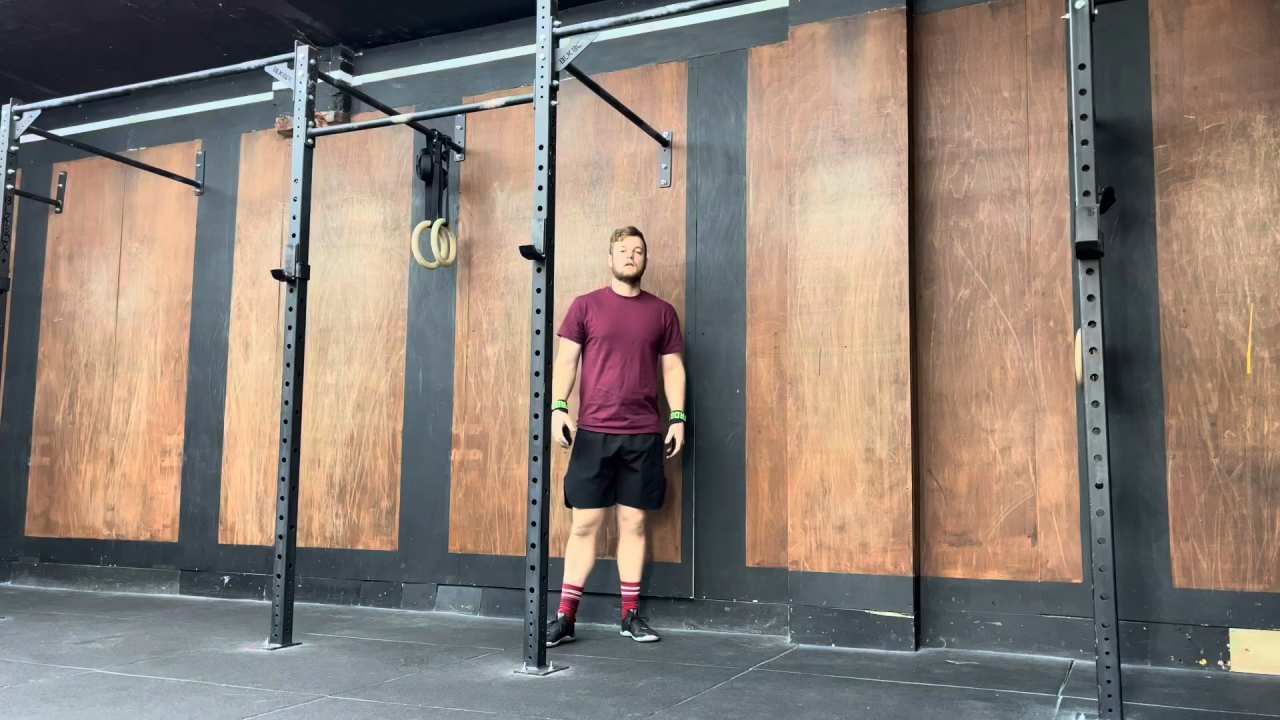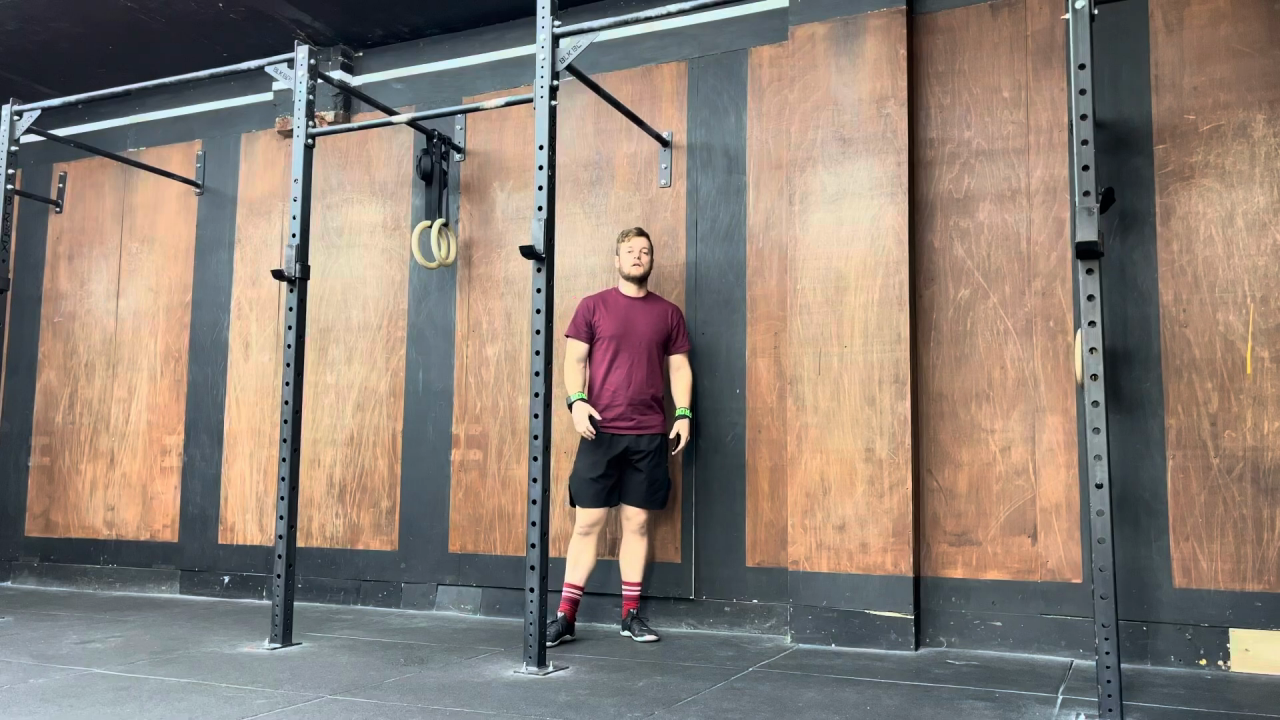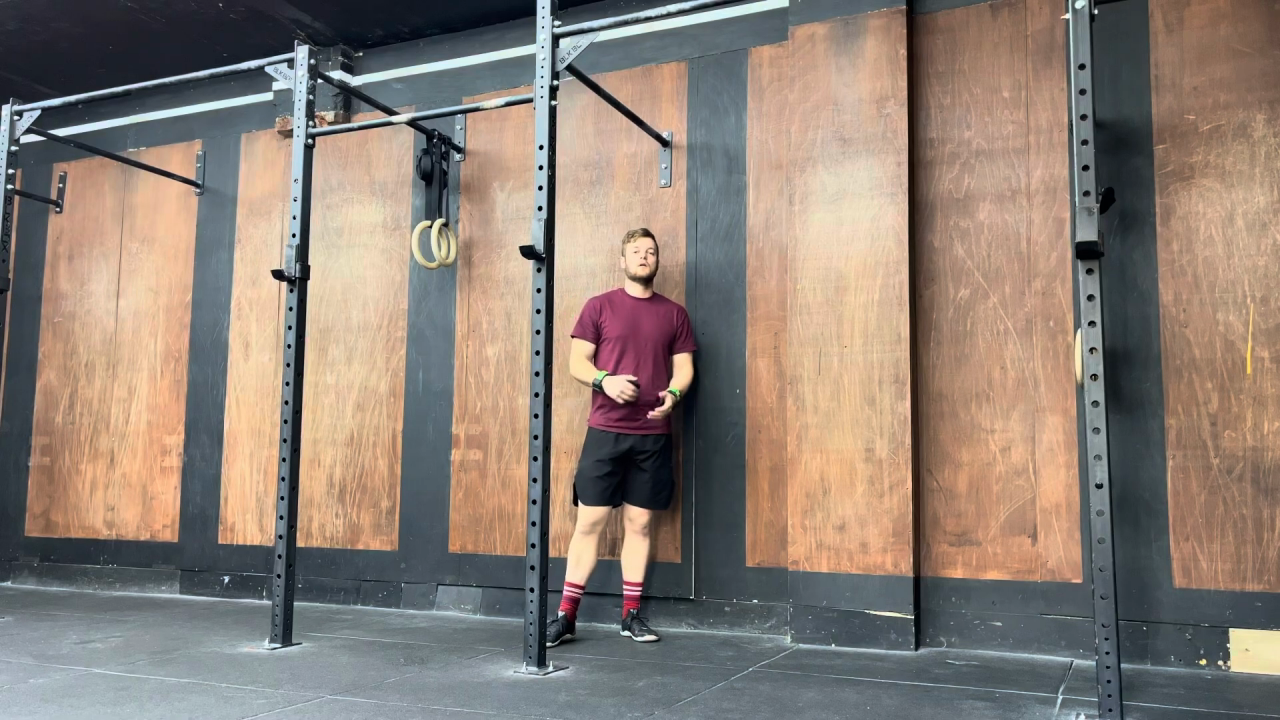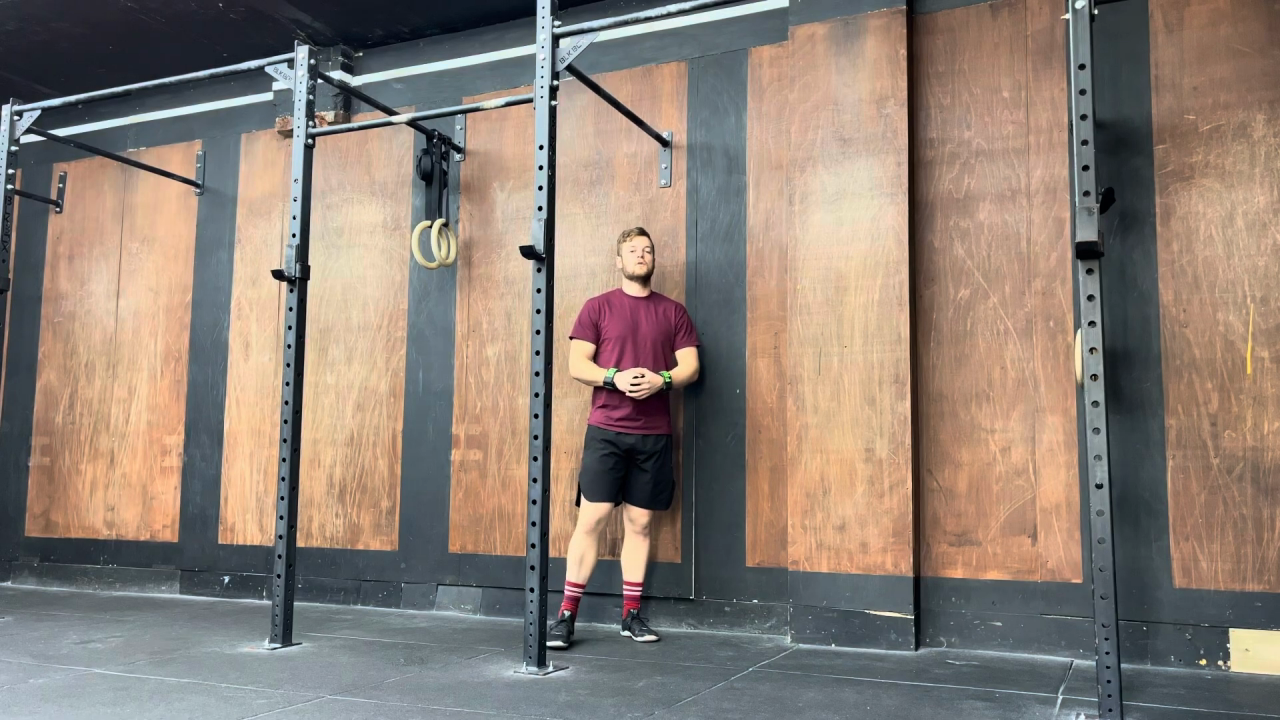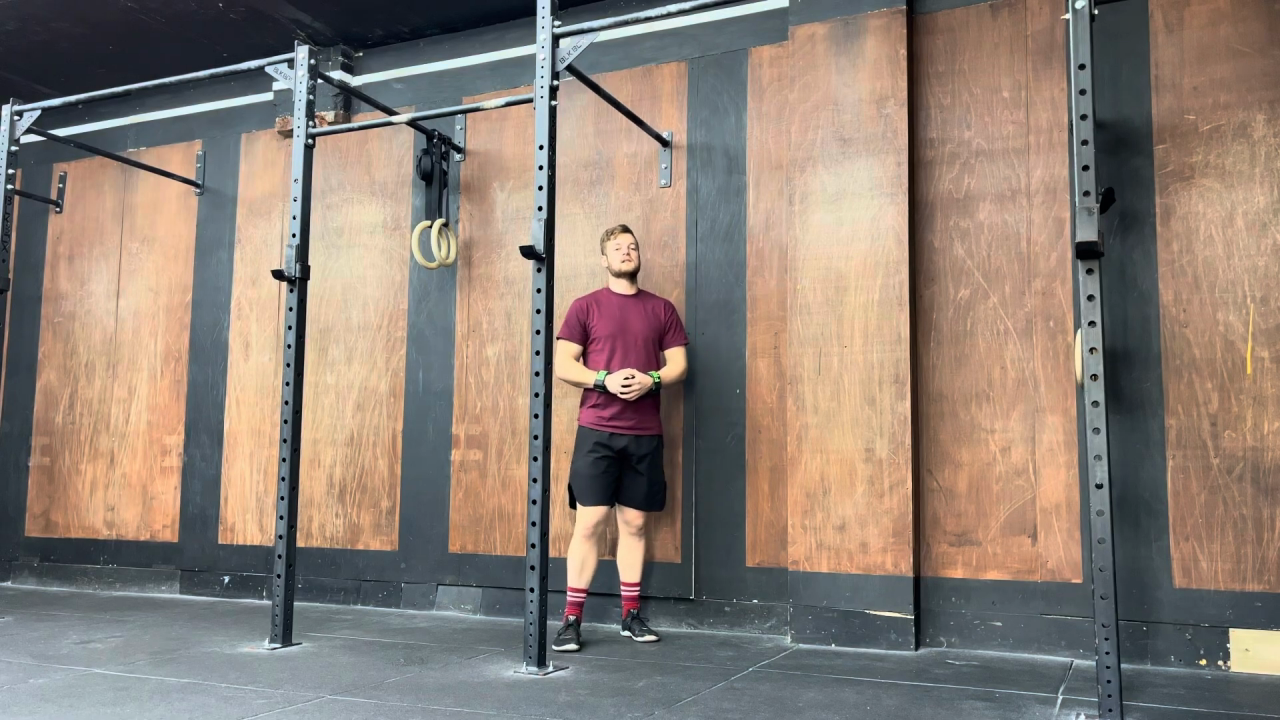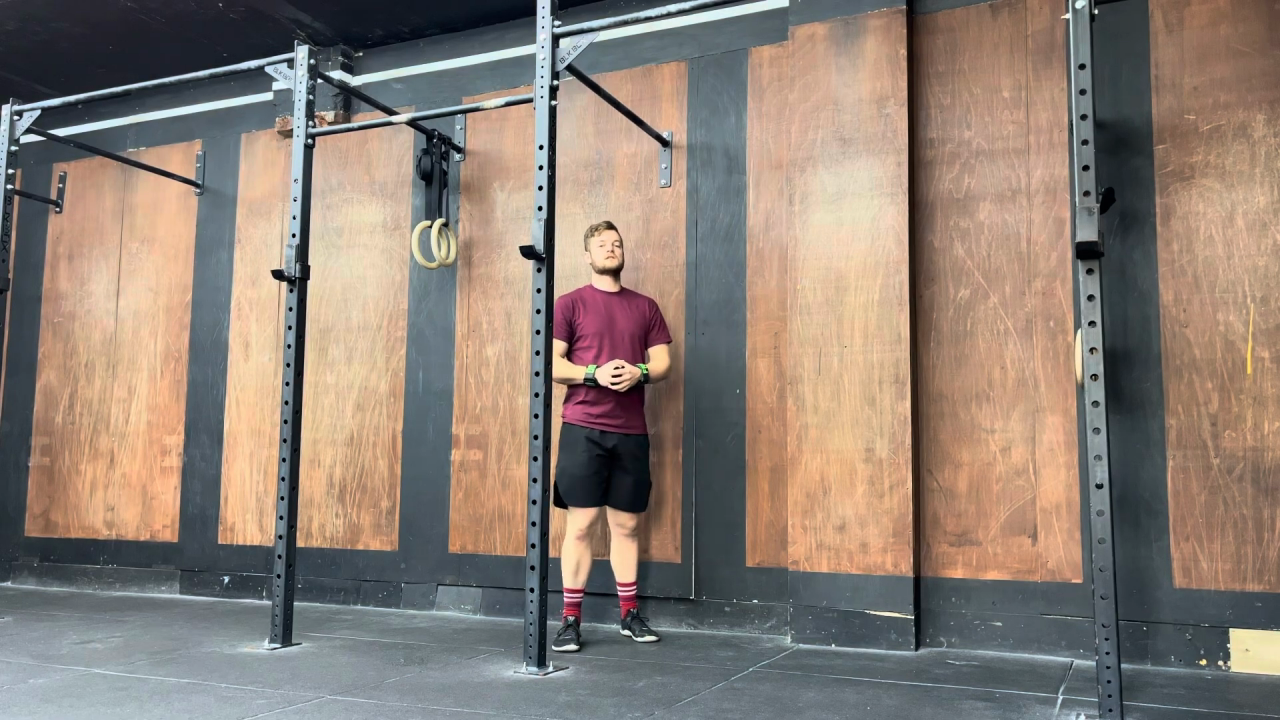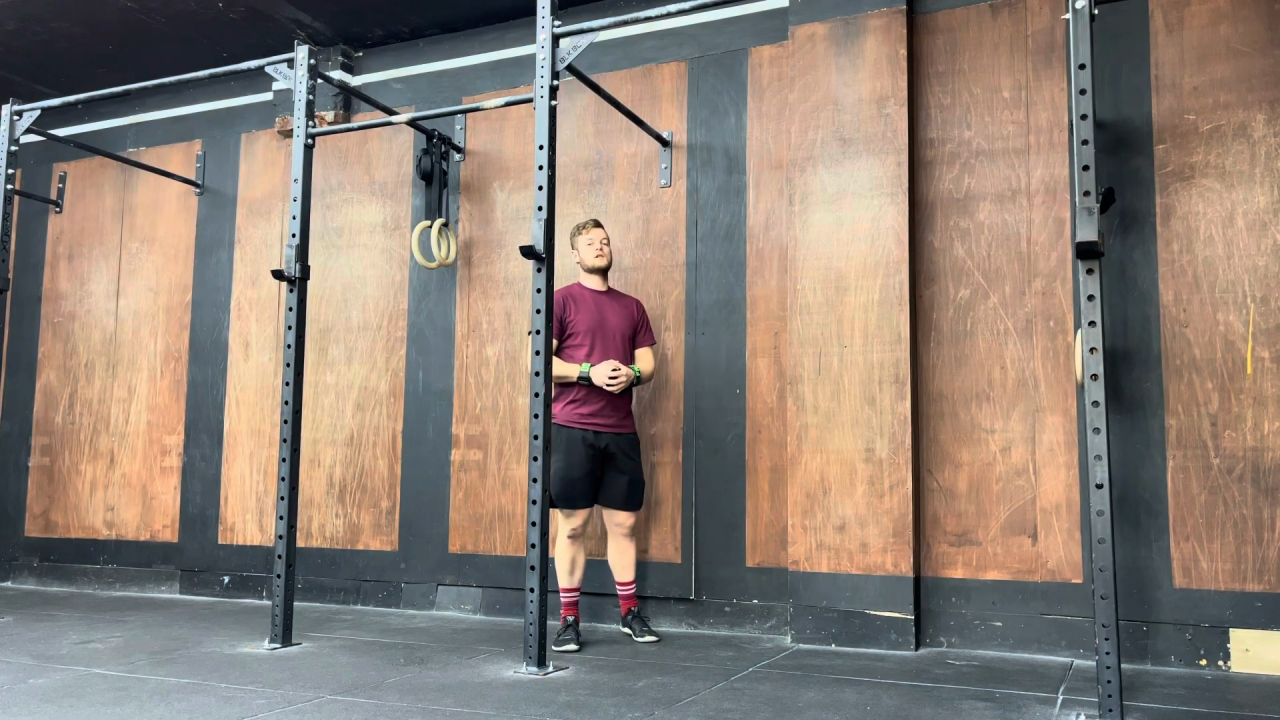
dt=0.3s
person 1, frame 1
left shoulder: (662, 311)
right shoulder: (585, 305)
left elbow: (673, 368)
right elbow: (566, 360)
left wrist: (678, 417)
right wrist: (559, 406)
left hip: (644, 434)
right hip: (593, 432)
left knee: (634, 524)
right knee: (585, 524)
left ankle: (631, 614)
right ankle: (565, 615)
person 1, frame 2
left shoulder: (668, 312)
right shoulder: (593, 306)
left elbow: (679, 368)
right elbow: (574, 361)
left wrist: (683, 414)
right wrist: (577, 401)
left hip: (650, 434)
right hip: (601, 432)
left knee: (637, 523)
right knee: (587, 523)
left ankle: (631, 614)
right ankle: (565, 615)
person 1, frame 3
left shoulder: (674, 313)
right shoulder: (599, 306)
left elbow: (685, 367)
right elbow: (578, 361)
left wrist: (673, 395)
right wrist: (605, 381)
left hip: (652, 434)
right hip: (606, 428)
left knee: (640, 523)
right knee: (590, 521)
left ankle: (631, 614)
right ankle: (566, 614)
person 1, frame 4
left shoulder: (674, 311)
right shoulder: (598, 307)
left elbow: (691, 366)
right elbow: (576, 364)
left wrist: (661, 380)
right wrist: (615, 377)
left hip: (654, 434)
right hip: (606, 430)
left knee: (639, 523)
right knee: (591, 518)
left ankle: (631, 614)
right ankle: (567, 614)
person 1, frame 5
left shoulder: (662, 309)
right shoulder: (585, 306)
left elbow: (679, 364)
right elbow: (564, 365)
left wrist: (651, 380)
right wrist: (604, 379)
left hip: (645, 434)
right hip: (597, 430)
left knee: (634, 524)
right knee: (589, 524)
left ankle: (631, 615)
right ankle: (571, 619)
person 1, frame 6
left shoulder: (645, 306)
right shoulder: (570, 303)
left elbow: (663, 362)
right elbow: (550, 363)
left wrist: (639, 372)
right wrist: (594, 373)
left hip: (631, 431)
right hip: (583, 429)
left knee: (626, 524)
right knee: (580, 524)
left ankle: (630, 614)
right ankle: (570, 619)
person 1, frame 7
left shoulder: (631, 307)
right shoulder: (561, 300)
left elbow: (648, 363)
left wrist: (632, 374)
right wrist: (588, 372)
left hip: (621, 431)
right hip: (573, 429)
left knee: (623, 524)
right knee: (572, 525)
left ankle: (630, 612)
right ankle: (569, 619)
